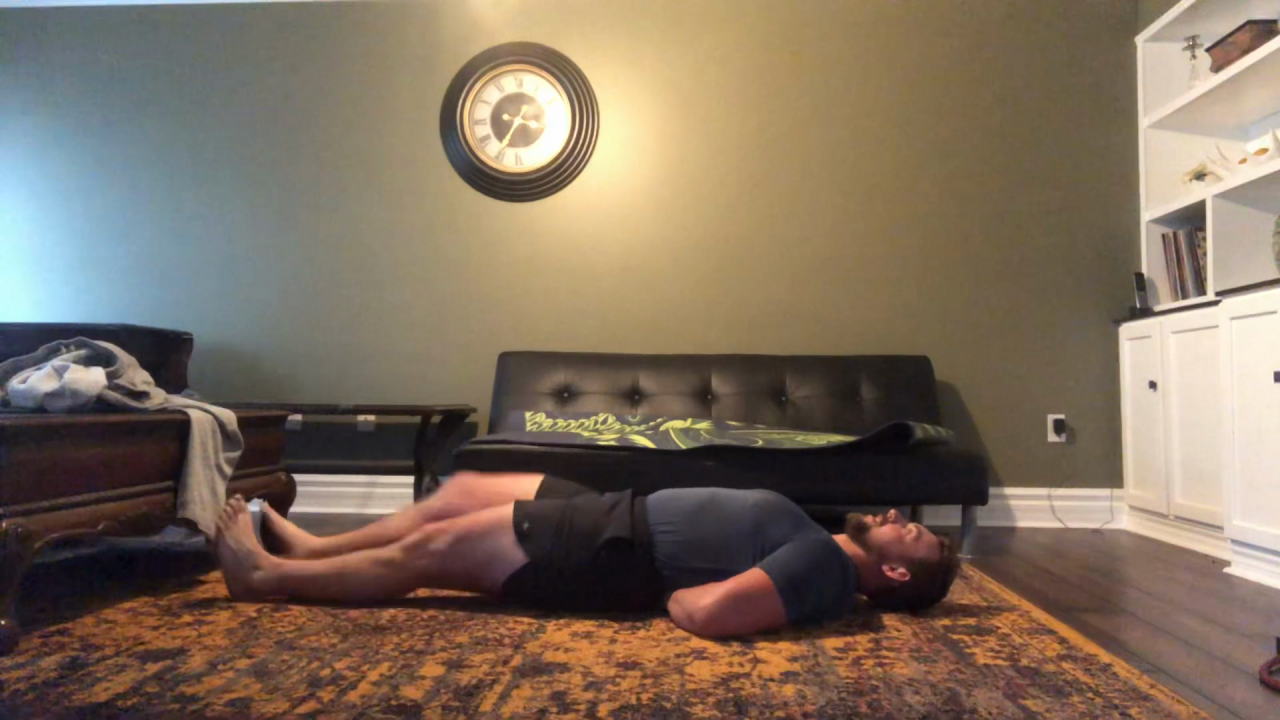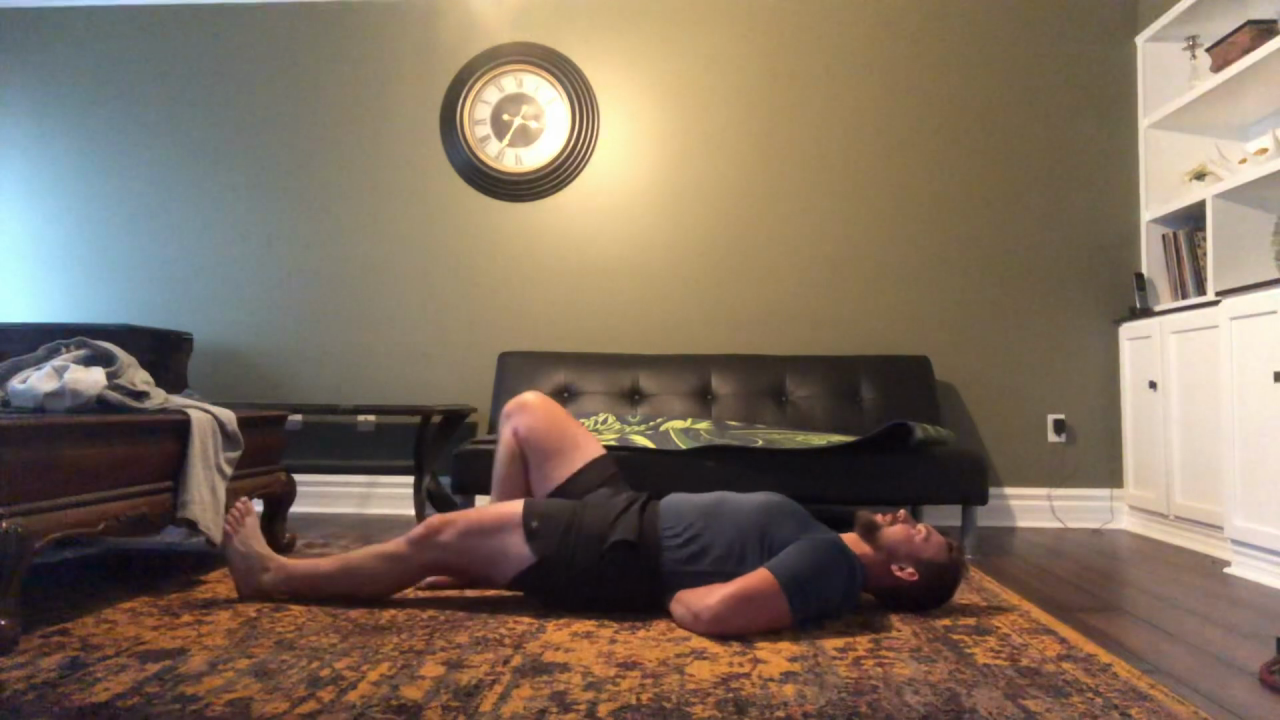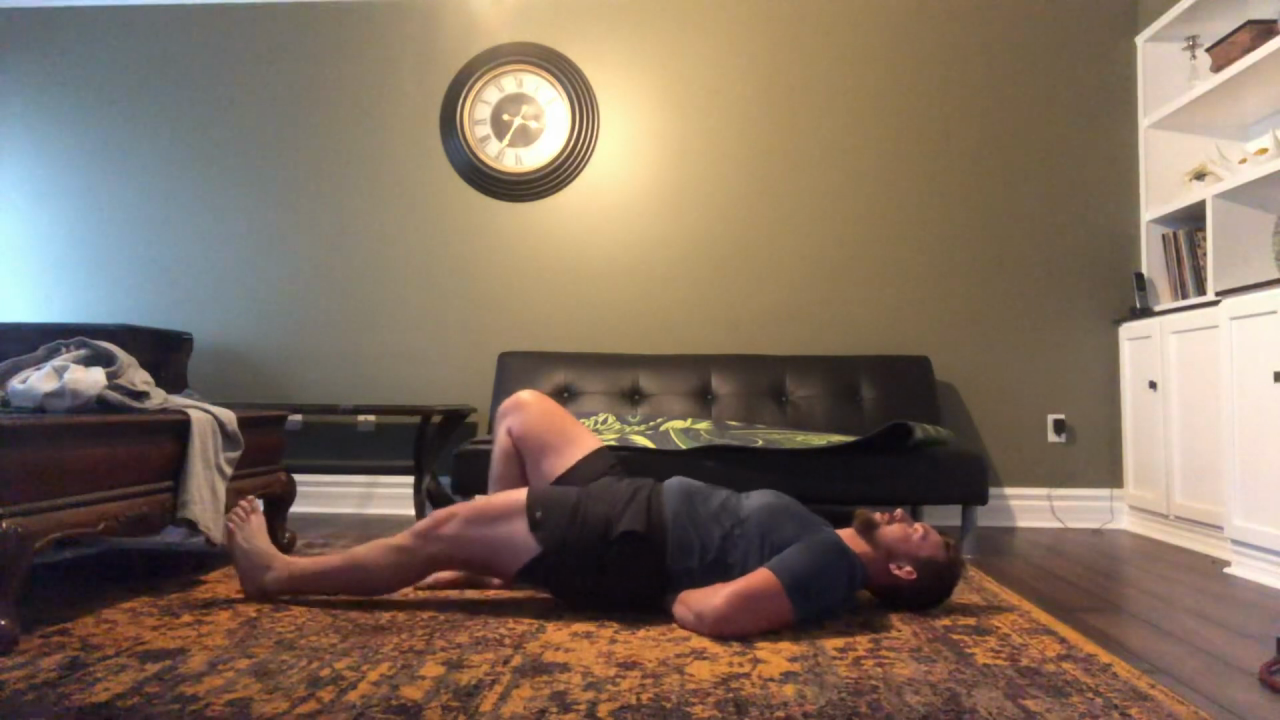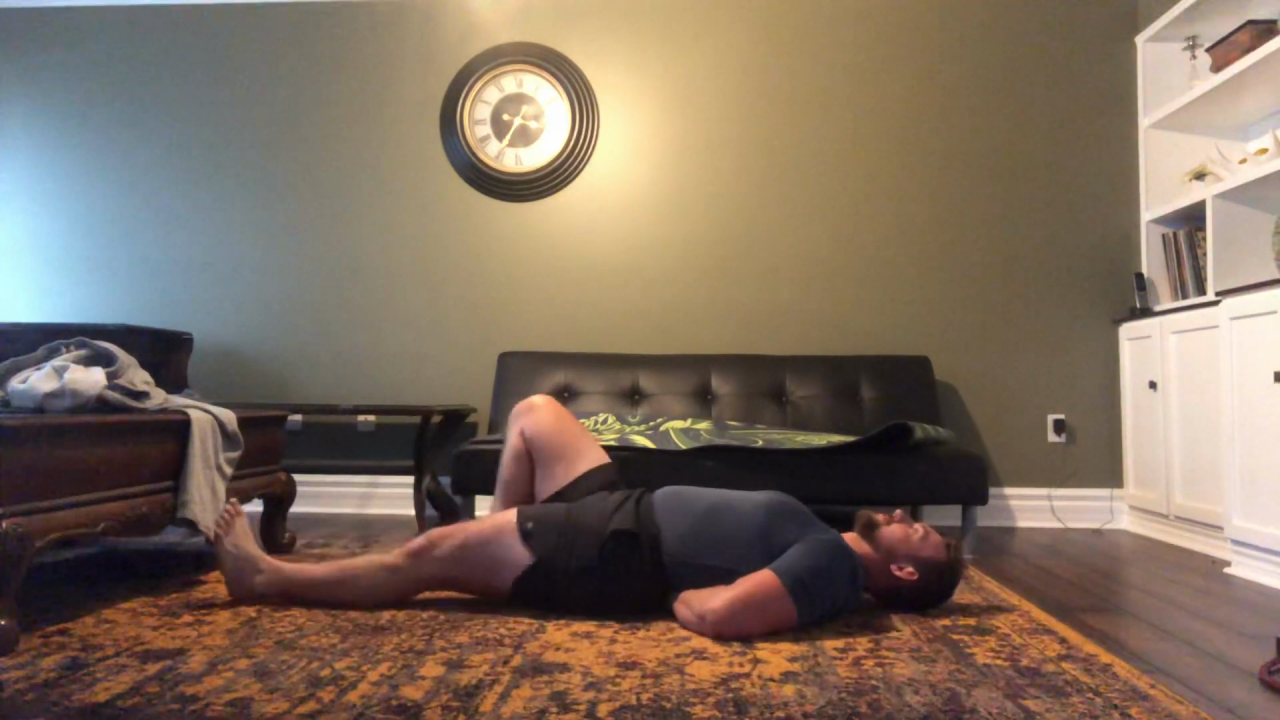
dt=0.7s
person 1, frame 1
left shoulder: (826, 570)
right shoulder: (821, 545)
left elbow: (708, 612)
left wrist: (664, 591)
left hip: (622, 558)
right hip: (626, 516)
left knee: (429, 548)
right knee: (463, 495)
left ankle: (266, 575)
right ankle: (326, 549)
person 1, frame 2
left shoulder: (832, 568)
right shoulder: (827, 547)
left elbow: (712, 613)
left wrist: (666, 592)
left hip: (623, 556)
right hip: (634, 513)
left knee: (434, 538)
right knee: (525, 412)
left ankle: (273, 575)
right ankle: (495, 556)
person 1, frame 3
left shoulder: (831, 567)
right shoulder: (825, 544)
left elbow: (715, 614)
left wrist: (666, 594)
left hip: (625, 545)
right hip: (634, 502)
left knee: (437, 533)
right knee: (520, 409)
left ankle: (277, 574)
right ankle: (490, 559)
person 1, frame 4
left shoulder: (833, 568)
right shoulder: (828, 547)
left elbow: (720, 614)
left wrist: (666, 594)
left hip: (619, 556)
right hip: (629, 509)
left knee: (430, 553)
right knee: (535, 413)
left ankle: (265, 577)
right ankle: (497, 554)
